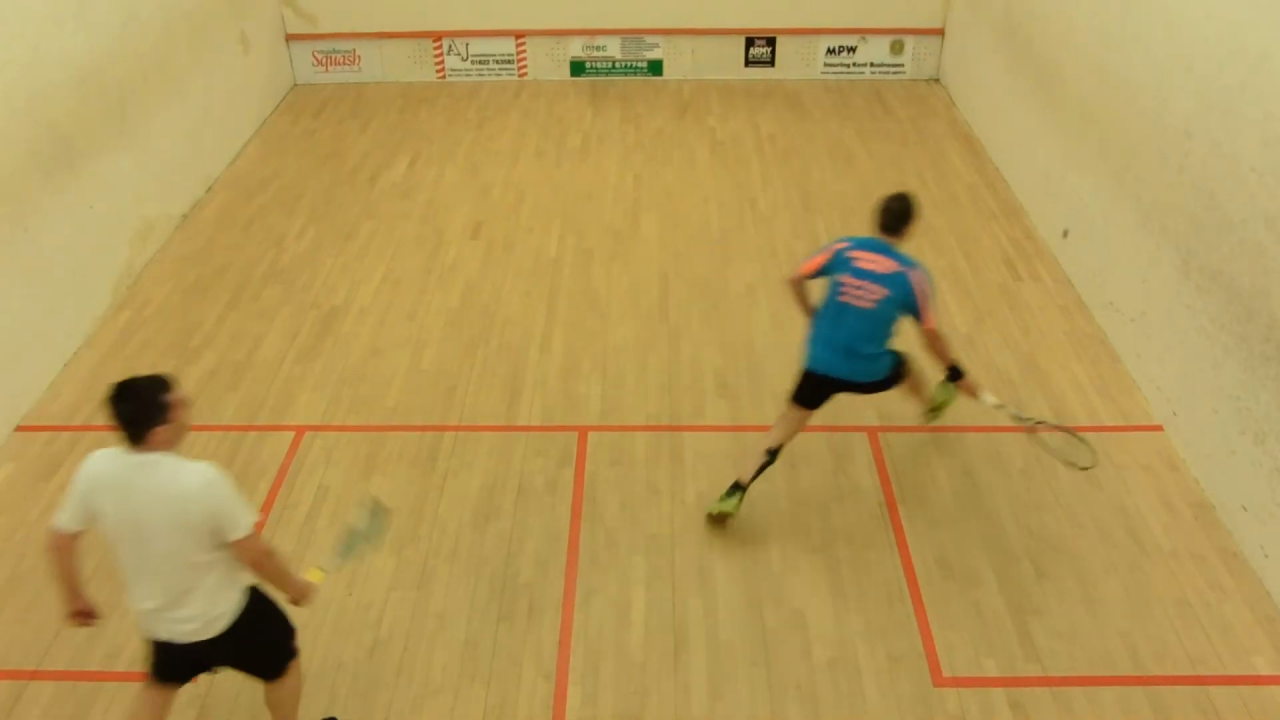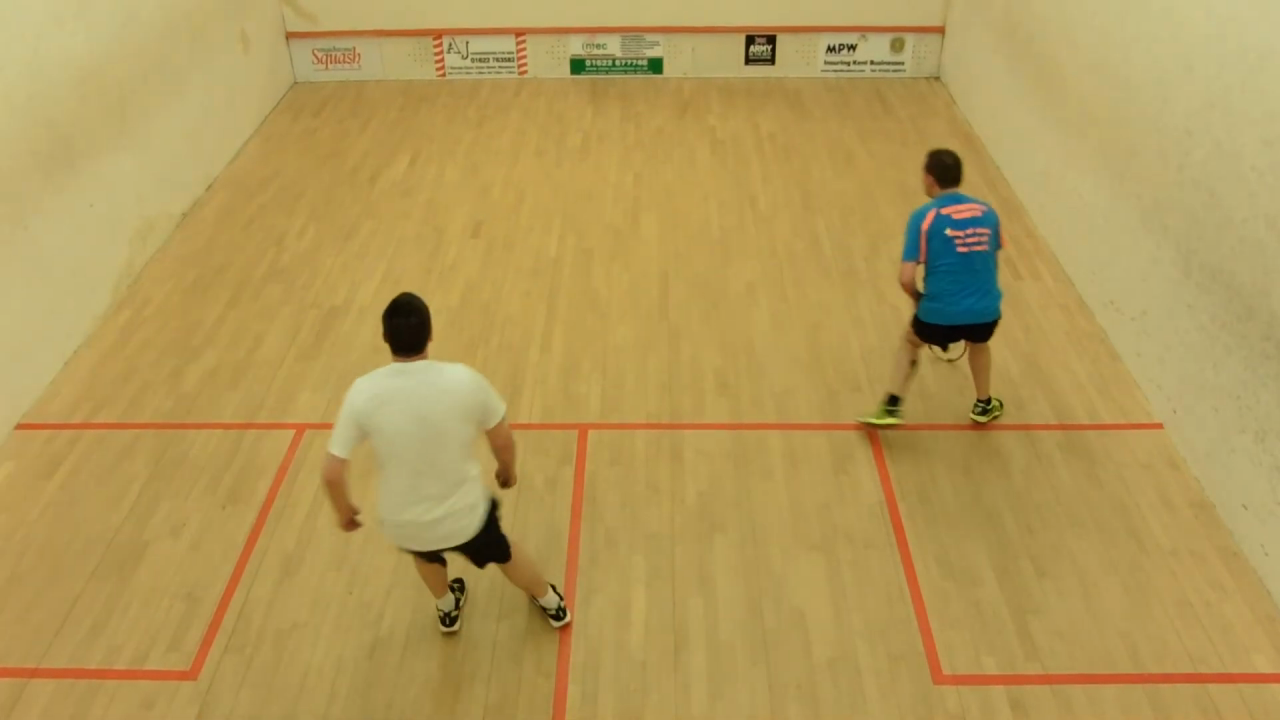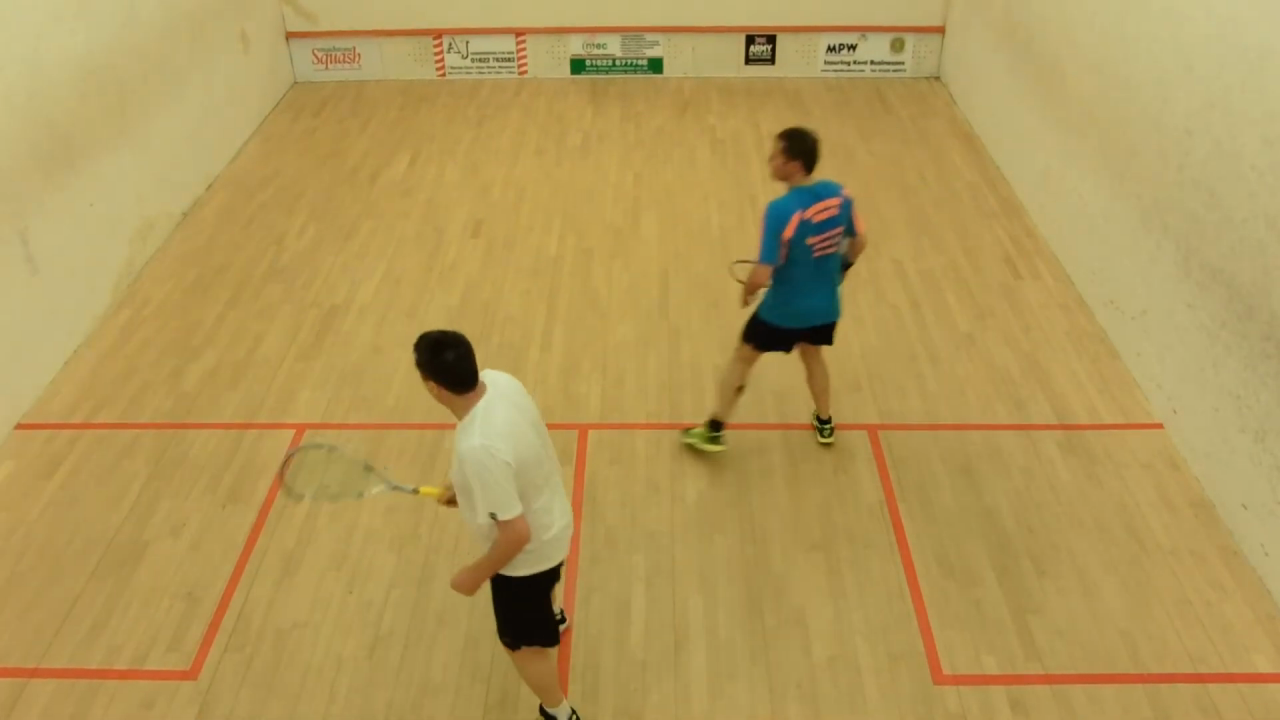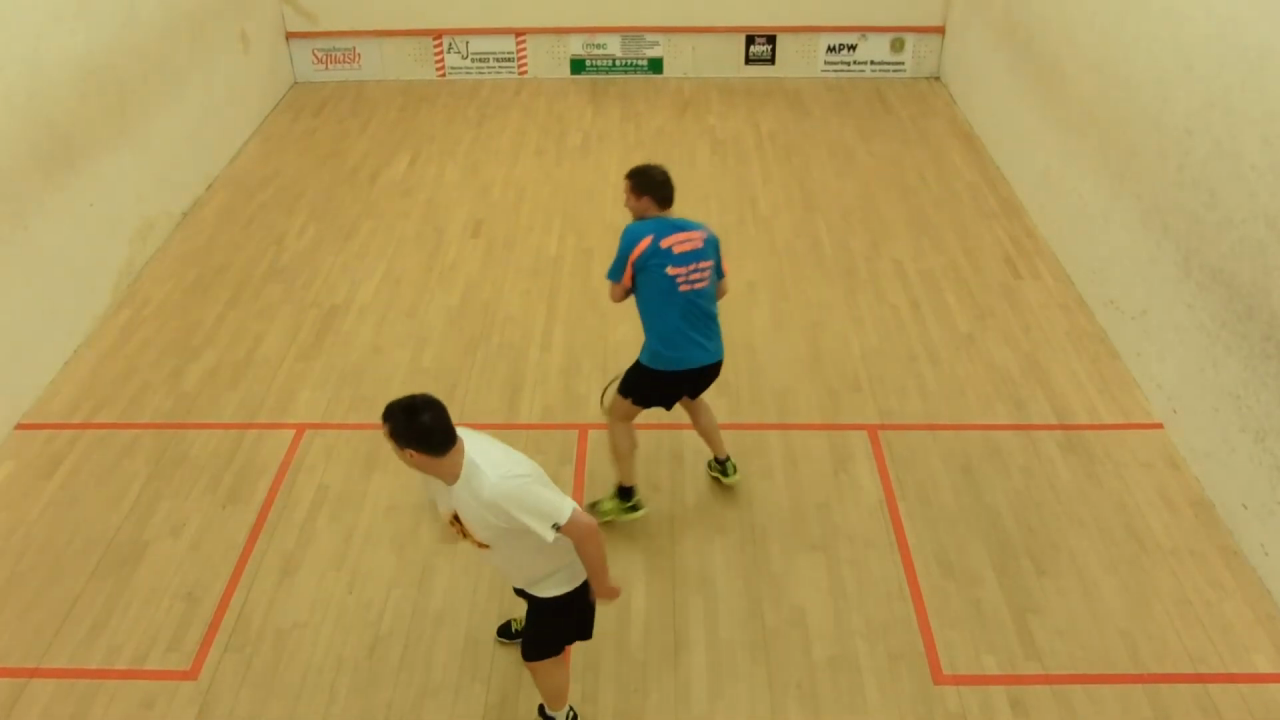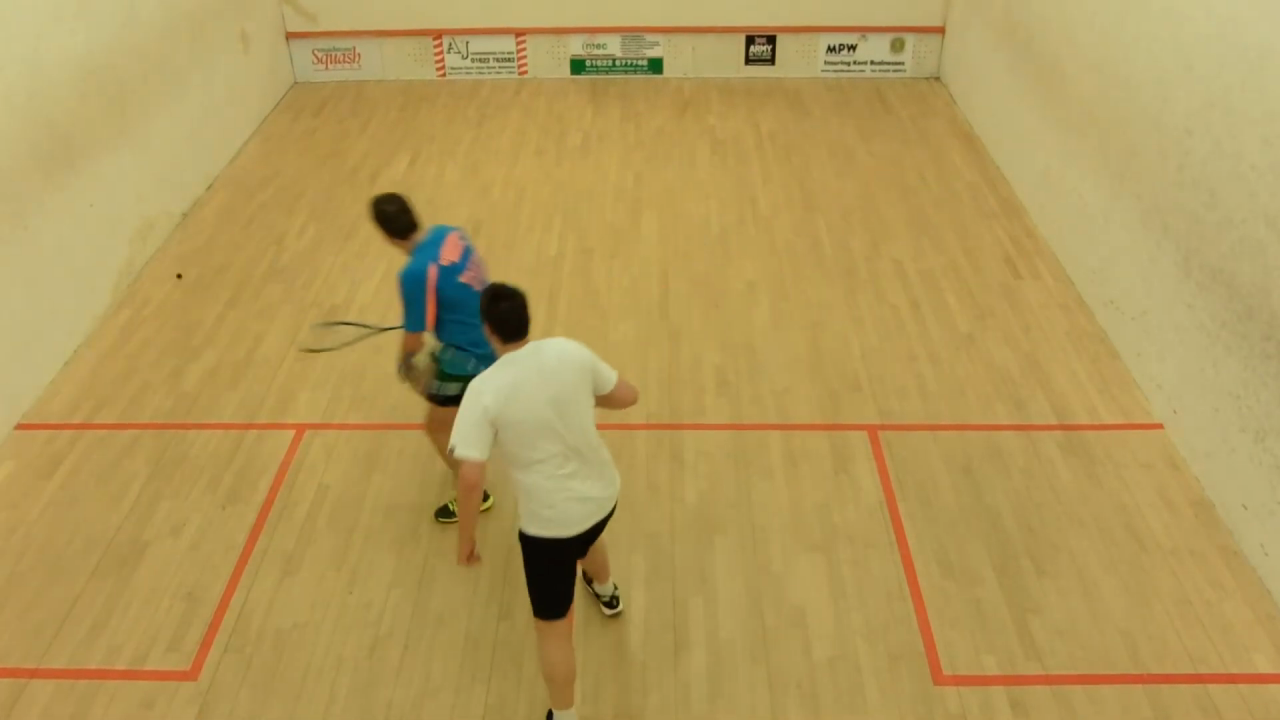
dt=0.7s
person 1, frame 1
left shoulder: (97, 470)
right shoulder: (202, 481)
left elbow: (60, 540)
right elbow: (256, 554)
left wrist: (74, 597)
right wrist: (294, 585)
left hip: (162, 619)
right hip: (223, 611)
left knee: (162, 683)
right knee: (285, 665)
person 1, frame 2
left shoulder: (363, 394)
right shoulder: (464, 381)
left elbow: (332, 473)
right elbow: (503, 441)
left wrist: (344, 511)
right wrist: (508, 470)
left hip: (405, 525)
right hip: (466, 515)
left knee: (426, 552)
right knee: (501, 552)
left ankle: (447, 608)
right ankle: (551, 604)
person 1, frame 3
left shoulder: (479, 448)
right shoulder: (498, 381)
left elbow: (515, 533)
left wrist: (475, 574)
right wrist: (460, 485)
left hip: (527, 550)
right hip: (551, 522)
left knee: (523, 644)
right ankle: (549, 614)
person 1, frame 4
left shoulder: (500, 487)
right shoulder: (451, 451)
left elbow: (584, 527)
left wrist: (601, 583)
left hip: (560, 573)
right hip: (535, 558)
left knee: (539, 655)
right ankle: (531, 625)
person 1, frame 5
left shoulder: (485, 392)
right shoulder: (570, 352)
left elbow: (470, 477)
right elbow: (626, 396)
left wrist: (466, 537)
left hip: (550, 520)
right hip: (601, 493)
left knee: (552, 624)
right knee: (586, 540)
right ankle: (606, 591)
person 2, frame 1
left shoulder: (842, 249)
right shoulder: (908, 272)
left elbow: (794, 279)
right elbow: (930, 332)
left wrist: (811, 314)
right wrist: (956, 374)
left hip: (822, 365)
right hip: (869, 372)
left knee: (783, 431)
right knee: (903, 365)
left ankle: (734, 495)
right ankle: (933, 407)
person 2, frame 2
left shoulder: (922, 217)
right shoulder: (988, 212)
left elbow: (906, 279)
left wrist: (918, 297)
left hip: (940, 313)
right hip: (987, 311)
left knee: (910, 342)
right knee: (979, 345)
left ankle: (890, 409)
right ankle: (984, 405)
person 2, frame 3
left shoulder: (781, 210)
right shoulder: (839, 195)
left elbow: (761, 275)
right elbow: (859, 242)
left wrist: (748, 291)
right wrist: (842, 267)
left hip: (781, 311)
right hip: (823, 307)
left knee: (740, 361)
right knee: (813, 358)
left ankle: (713, 431)
right ankle: (825, 423)
person 2, frame 4
left shoulder: (638, 235)
right shoulder: (705, 234)
left elbow: (616, 292)
right elbow: (719, 290)
left hip: (665, 356)
right hip: (711, 353)
left knee: (618, 415)
right knee: (692, 400)
left ankle: (626, 498)
right ankle: (723, 463)
person 2, frame 5
left shoulder: (415, 273)
right shoulder: (451, 234)
left elbow: (414, 342)
left wrist: (406, 369)
left hip: (470, 360)
right hip: (487, 344)
left knee: (437, 426)
